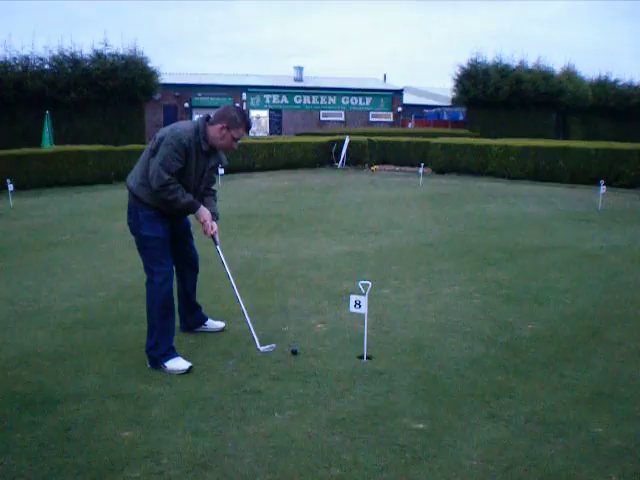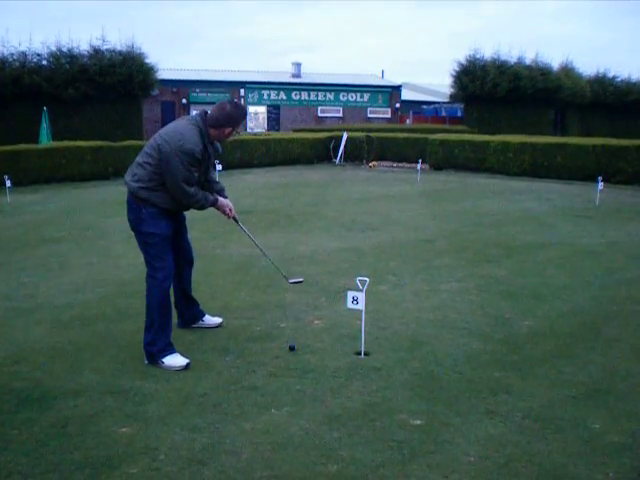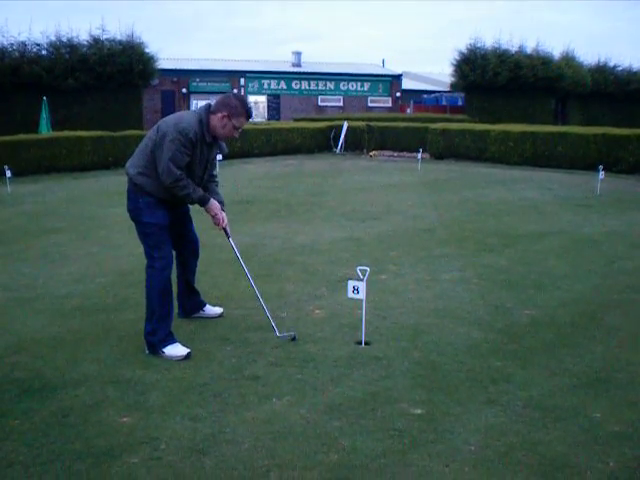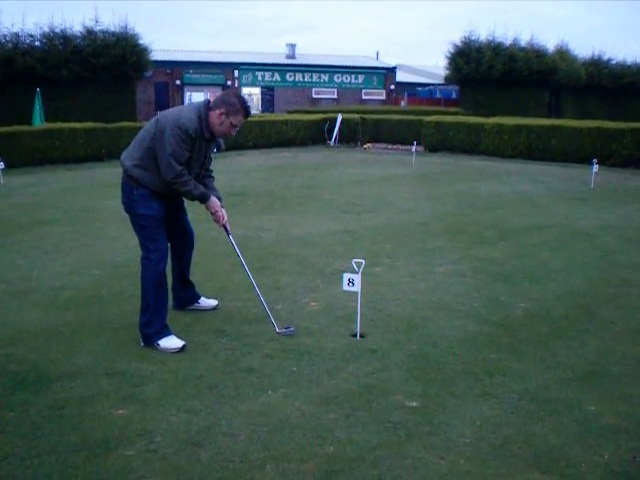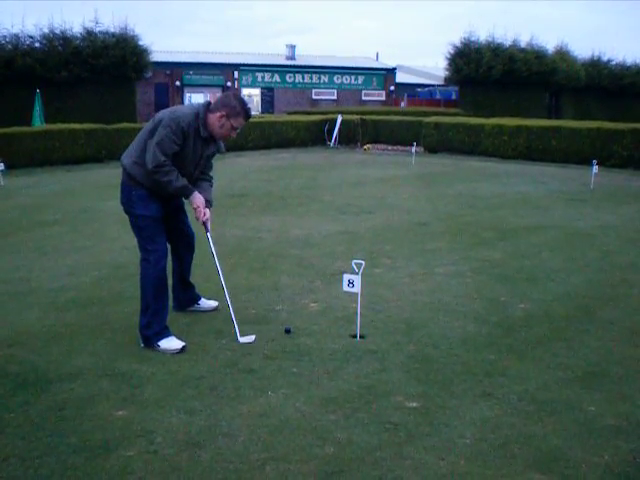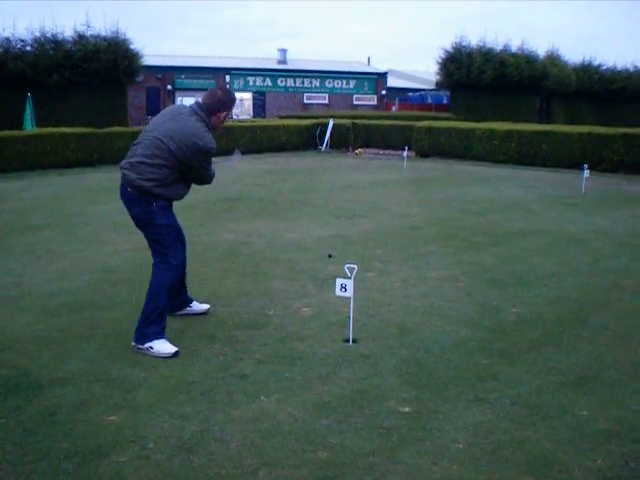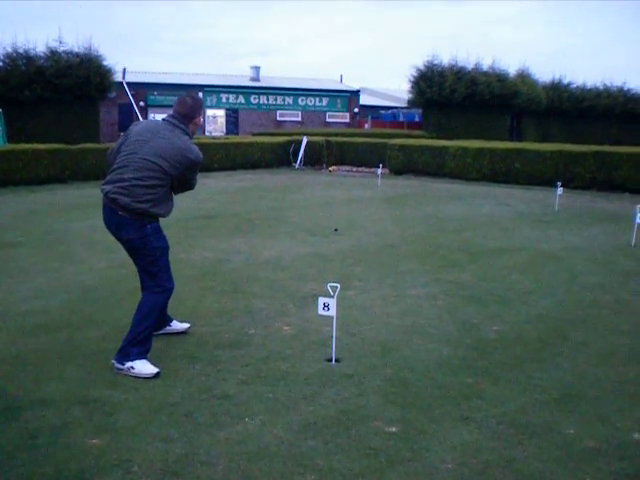
dt=0.7s
person 1, frame 1
left shoulder: (214, 151)
right shoulder: (178, 136)
left elbow: (207, 190)
right elbow: (161, 182)
left wrist: (211, 217)
right wrist: (196, 208)
left hip: (175, 211)
right hip: (148, 211)
left knee: (189, 264)
right knee: (161, 277)
left ankle: (192, 319)
right ankle: (160, 353)
person 1, frame 2
left shoulder: (202, 132)
right shoulder: (185, 143)
left elbow: (205, 173)
right elbow: (185, 191)
left wrist: (222, 195)
right wrist: (214, 202)
left hip: (168, 204)
right hip: (147, 206)
left knee: (184, 259)
right knee: (162, 272)
left ankle: (189, 314)
right ankle: (157, 350)
person 1, frame 3
left shoulder: (212, 136)
right shoulder: (182, 128)
left elbow: (208, 177)
right elbow: (171, 176)
left wrist: (218, 207)
right wrist: (205, 201)
left hip: (173, 198)
right hip: (147, 198)
left knee: (189, 249)
right knee: (161, 262)
left ankle: (191, 305)
right ankle: (158, 339)
person 1, frame 4
left shoulder: (209, 130)
right shoulder: (181, 123)
left elbow: (203, 172)
right elbow: (174, 172)
left wrist: (216, 201)
right wrist: (205, 198)
left hip: (167, 189)
right hip: (141, 189)
left knee: (184, 240)
right knee: (156, 254)
left ankle: (185, 297)
right ankle: (153, 332)
person 1, frame 5
left shoulder: (211, 137)
right shoulder: (178, 119)
left elbow: (203, 176)
right elbow: (156, 164)
left wrist: (204, 203)
right wrist: (190, 194)
left hip: (168, 191)
right hip: (140, 190)
left knee: (185, 242)
right knee: (155, 256)
left ankle: (186, 298)
right ankle: (153, 333)
person 1, frame 6
left shoulder: (177, 111)
right shoulder: (201, 140)
right elbow: (201, 177)
right wrist: (210, 168)
left hip: (137, 186)
right hip: (148, 198)
left knee: (176, 245)
right knee: (169, 259)
left ankle: (178, 301)
right ankle: (147, 335)
person 1, frame 7
left shoulder: (142, 126)
right shoulder: (190, 153)
left elbow: (111, 157)
right elbow: (182, 186)
left hip: (111, 208)
right hip: (138, 220)
left knee: (153, 269)
right knee: (161, 284)
left ankle: (159, 321)
right ankle: (128, 356)
